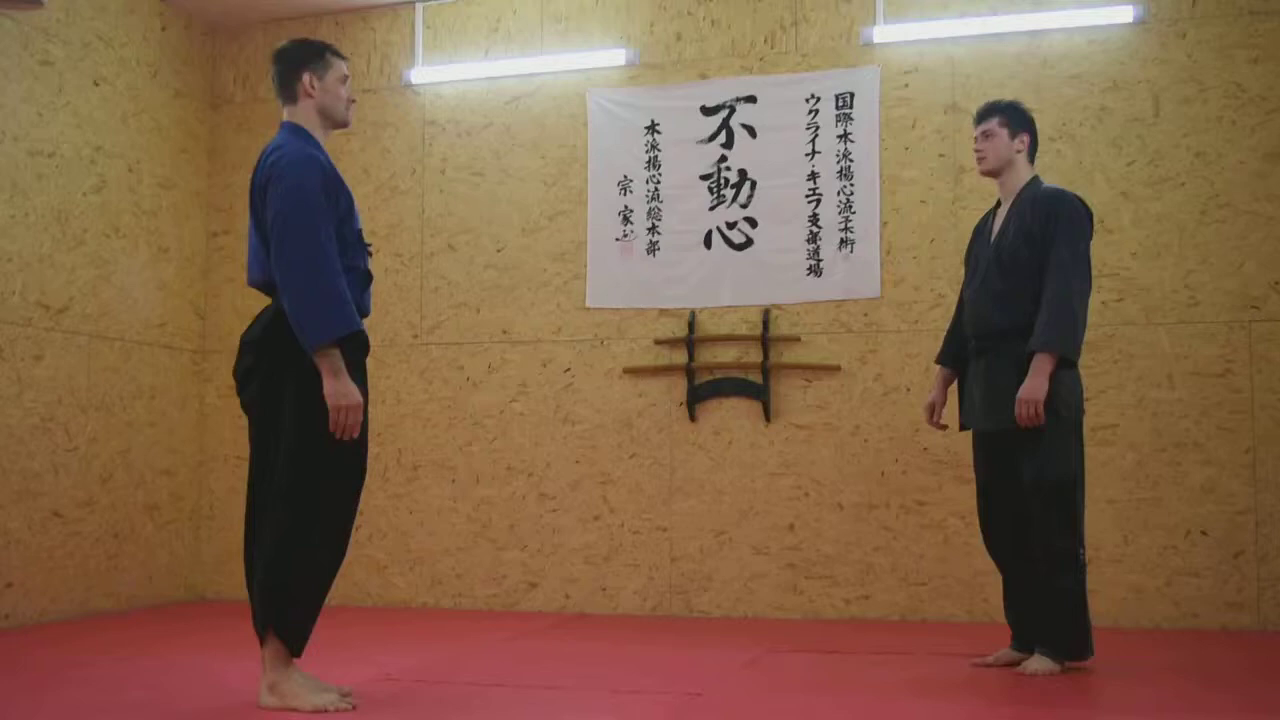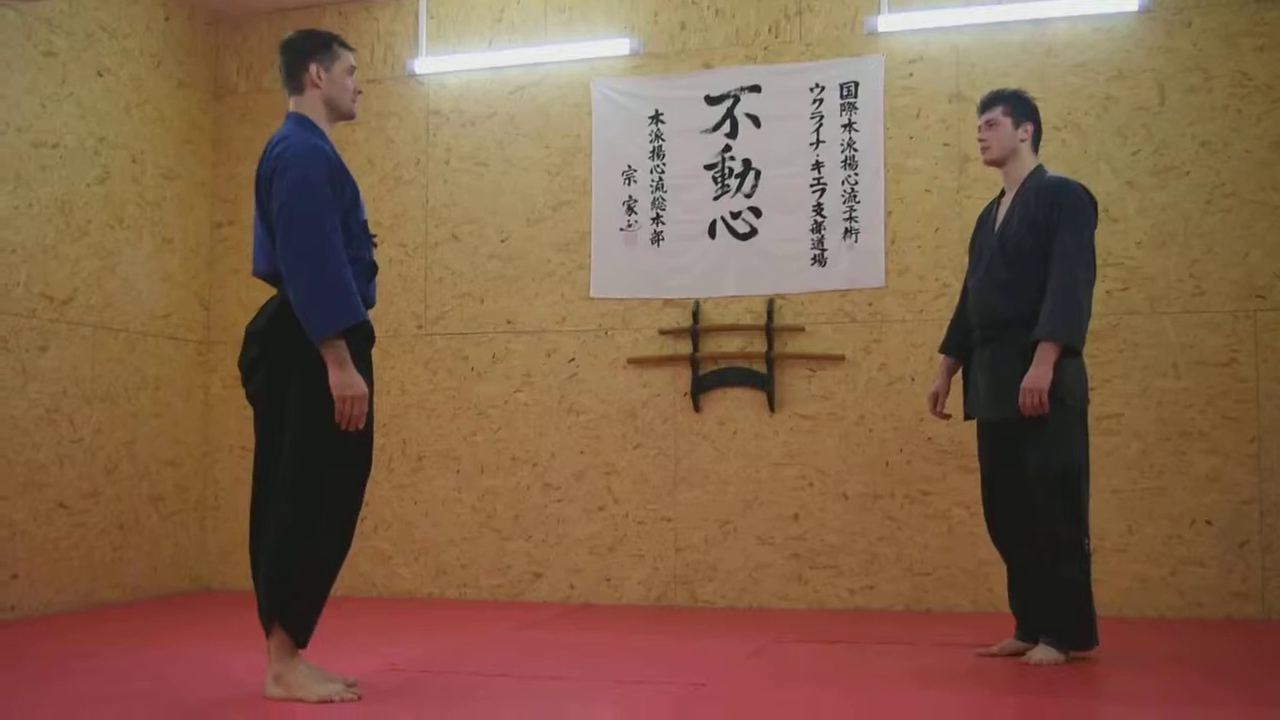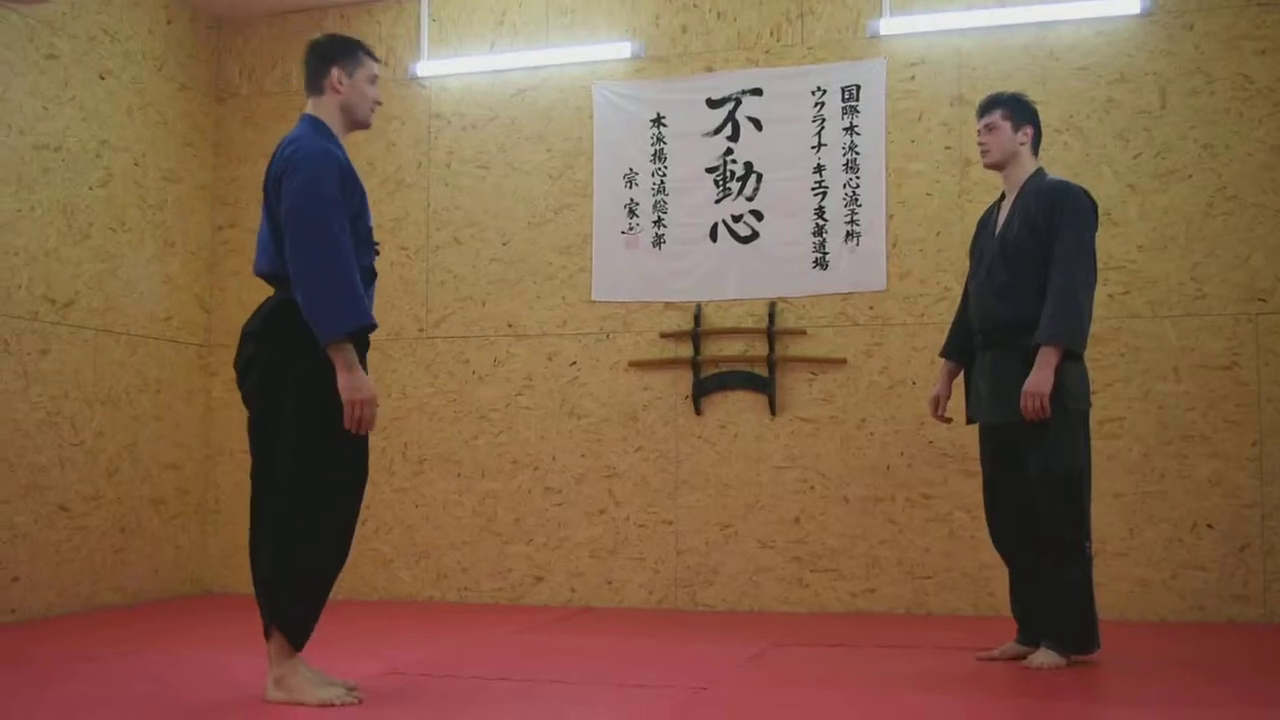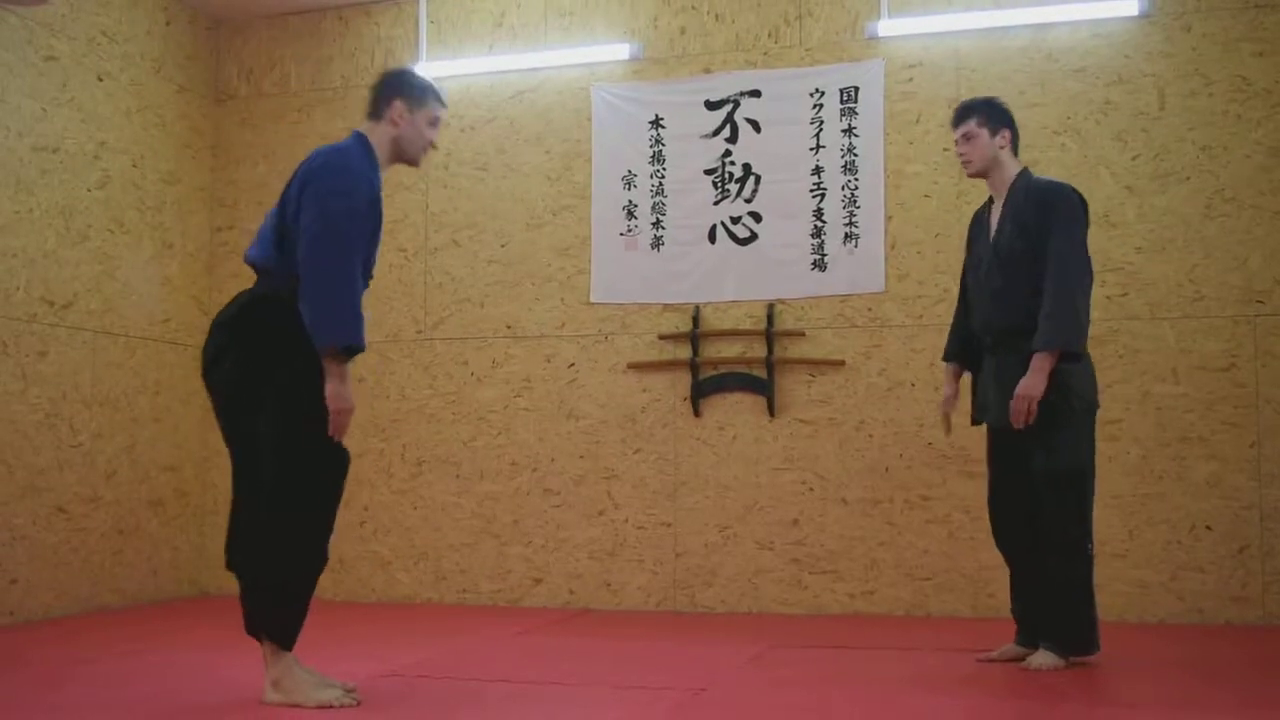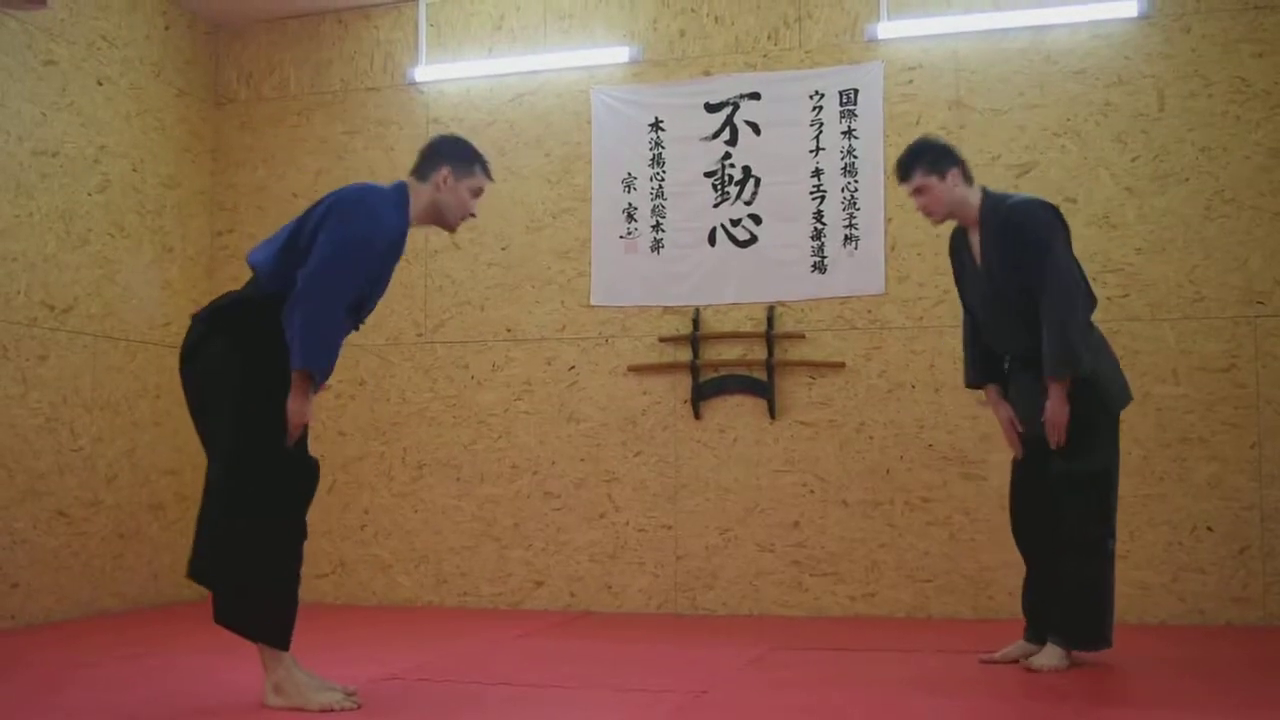
dt=0.3s
person 1, frame 1
left shoulder: (298, 161)
right shoulder: (297, 162)
right elbow: (306, 277)
right wrist: (336, 372)
left hip: (300, 357)
right hip: (307, 360)
left knee: (296, 511)
right knee: (303, 511)
left ankle: (282, 668)
right ankle: (279, 676)
person 1, frame 2
left shoulder: (304, 152)
right shoulder: (302, 153)
right elbow: (312, 269)
right wrist: (341, 363)
left hip: (306, 348)
right hip: (313, 351)
left knee: (304, 502)
right knee: (309, 503)
left ankle: (287, 659)
right ankle: (284, 666)
person 1, frame 3
left shoulder: (312, 152)
right shoulder: (314, 154)
right elbow: (319, 269)
left wrist: (342, 361)
right wrist: (348, 365)
left hip: (294, 349)
right hip: (302, 353)
left knee: (304, 504)
right knee: (307, 505)
left ankle: (287, 662)
right ankle: (284, 670)
person 1, frame 4
left shoulder: (344, 167)
right shoulder: (347, 168)
right elbow: (327, 277)
left wrist: (325, 368)
right wrist: (336, 373)
left hip: (272, 343)
right hip: (267, 345)
left knee: (292, 500)
right knee: (289, 501)
left ankle: (282, 663)
right ankle: (281, 671)
person 1, frame 5
left shoulder: (381, 217)
right shoulder: (372, 212)
right elbow: (317, 299)
left wrist: (297, 387)
right wrist: (300, 391)
left hip: (253, 352)
right hip: (240, 351)
left knee: (275, 504)
right knee: (262, 505)
left ankle: (283, 667)
right ankle: (281, 676)
person 2, frame 1
left shoulder: (1058, 207)
right shoulder: (986, 226)
left elbow: (1066, 297)
left wrist: (1039, 374)
right wrist: (944, 379)
left hip: (1038, 388)
right hip: (990, 391)
left knee: (1050, 518)
right knee: (1003, 520)
left ankle: (1060, 643)
right ankle: (1026, 635)
person 2, frame 2
left shoulder: (1062, 196)
right shoulder: (990, 215)
left elbow: (1070, 286)
left wrist: (1043, 363)
right wrist: (947, 370)
left hip: (1042, 378)
right hip: (994, 382)
left knee: (1054, 508)
right knee: (1007, 510)
left ankle: (1065, 633)
right ankle: (1031, 625)
person 2, frame 3
left shoulder: (1062, 199)
right shoulder: (991, 218)
left elbow: (1071, 289)
left wrist: (1044, 366)
right wrist: (948, 373)
left hip: (1045, 380)
right hip: (997, 383)
left knee: (1057, 512)
right knee: (1010, 514)
left ankle: (1066, 636)
right ankle: (1033, 630)
person 2, frame 4
left shoulder: (1053, 200)
right shoulder: (981, 220)
left elbow: (1065, 291)
right elbow: (970, 303)
left wrist: (1038, 371)
right wrist: (953, 378)
left hip: (1052, 383)
right hip: (1002, 383)
left knee: (1059, 514)
right knee: (1011, 514)
left ankle: (1065, 638)
right ankle: (1032, 632)
person 2, frame 5
left shoulder: (1026, 218)
right shoulder: (961, 243)
left elbow: (1063, 307)
right elbow: (978, 325)
left wrist: (1061, 393)
right wrist: (996, 398)
left hip: (1081, 385)
right hip: (1029, 387)
left knee: (1082, 514)
right knee: (1032, 513)
left ankle: (1069, 635)
right ankle: (1040, 629)
